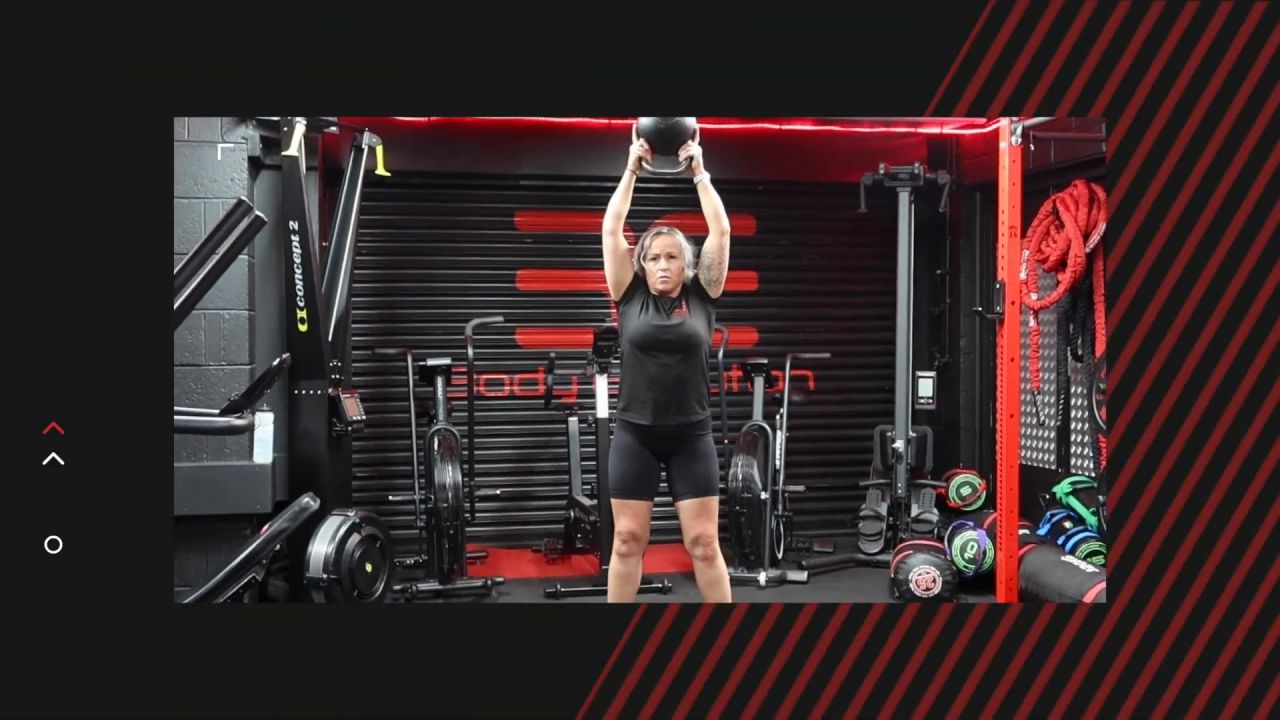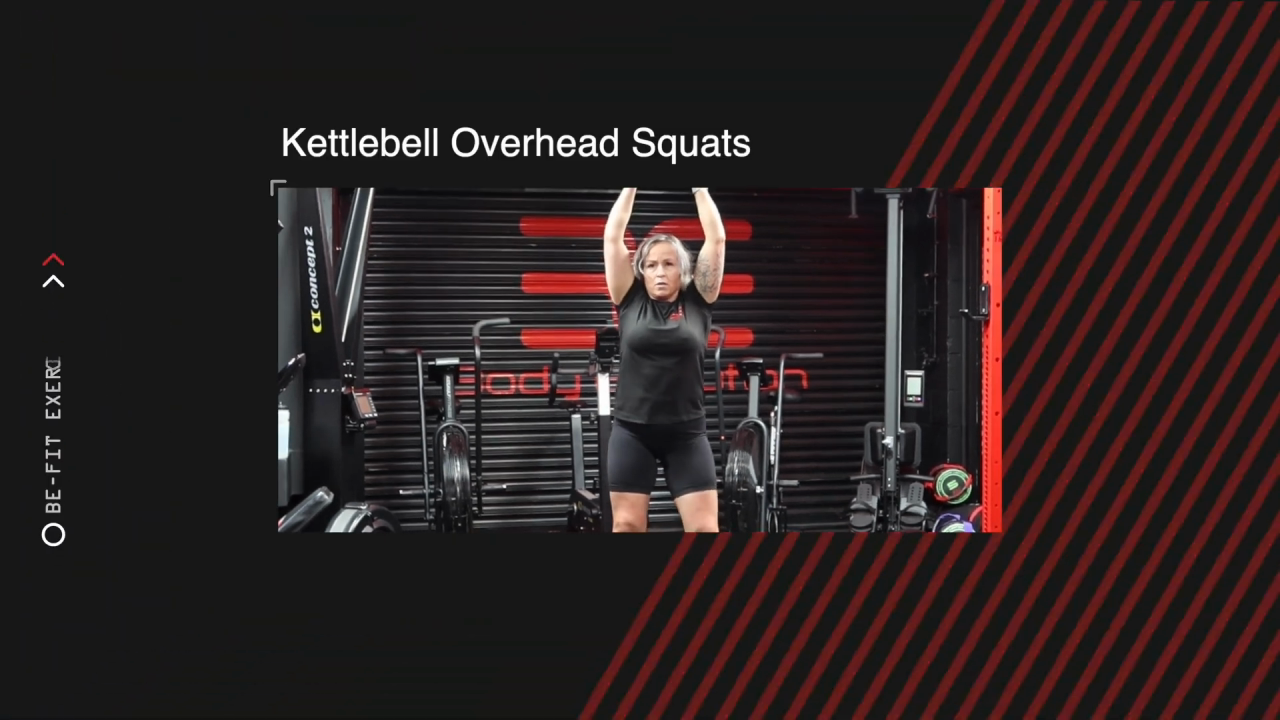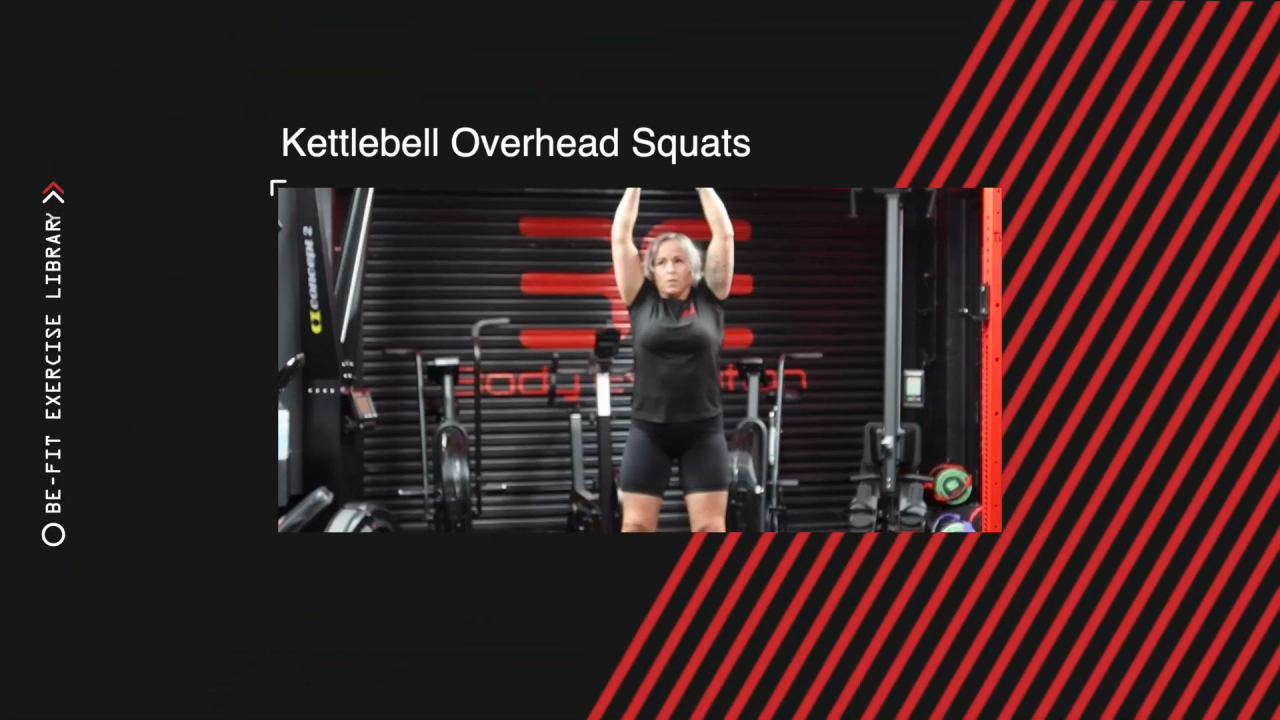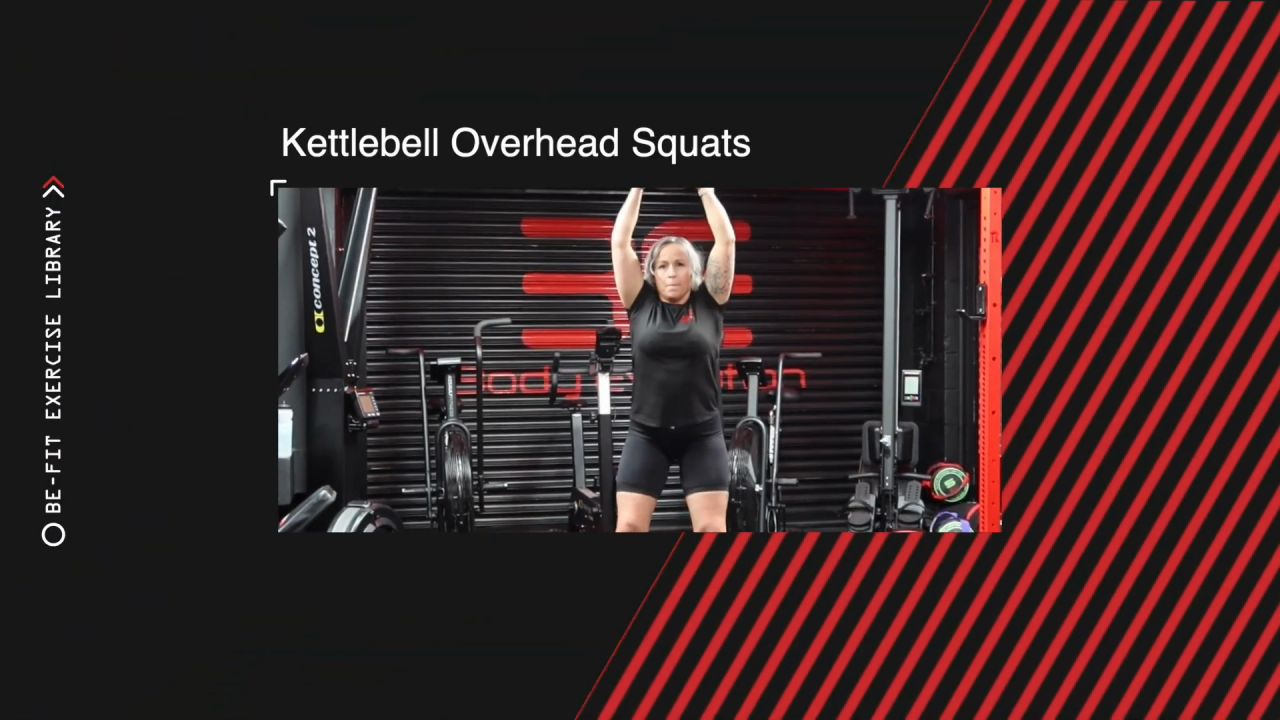
dt=0.3s
person 1, frame 1
left shoulder: (702, 295)
right shoulder: (630, 295)
left elbow: (721, 230)
right elbow: (611, 229)
left wrist: (699, 170)
right wrist: (632, 167)
left hip: (691, 436)
right hip: (635, 434)
left knee: (703, 540)
right knee: (628, 538)
person 1, frame 2
left shoulder: (698, 301)
right shoulder: (630, 301)
left elbow: (716, 239)
right elbow: (612, 237)
left wrist: (698, 186)
right wrist: (631, 185)
left hip: (687, 433)
right hip: (633, 432)
left knee: (705, 529)
right knee: (627, 528)
person 1, frame 3
left shoulder: (709, 299)
right shoulder: (642, 300)
left elbow: (724, 234)
right elbow: (620, 237)
left wrist: (704, 186)
right wrist: (635, 186)
left hip: (703, 431)
right hip: (649, 430)
left knee: (710, 530)
right knee: (636, 527)
person 1, frame 4
left shoulder: (709, 302)
right shoulder: (641, 304)
left elbow: (726, 241)
right elbow: (619, 242)
left wrist: (705, 190)
right wrist: (637, 189)
left hip: (702, 433)
right hip: (648, 433)
left knee: (711, 528)
right knee: (630, 525)
